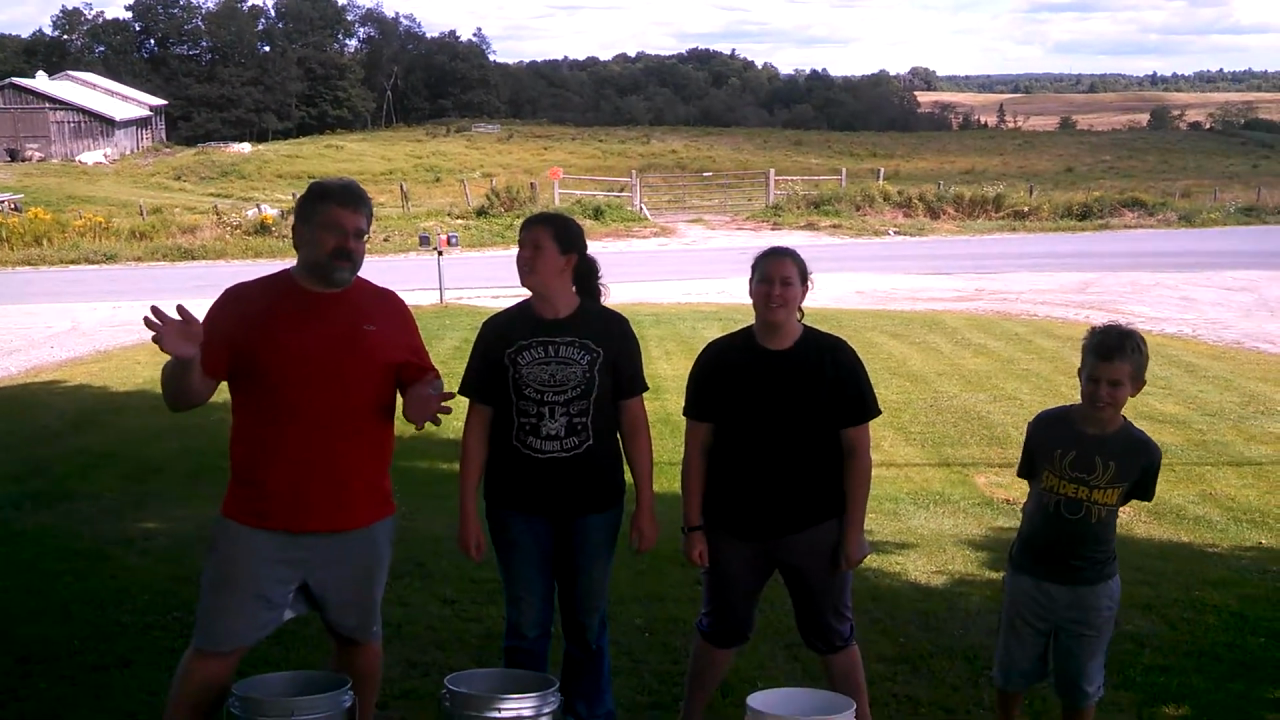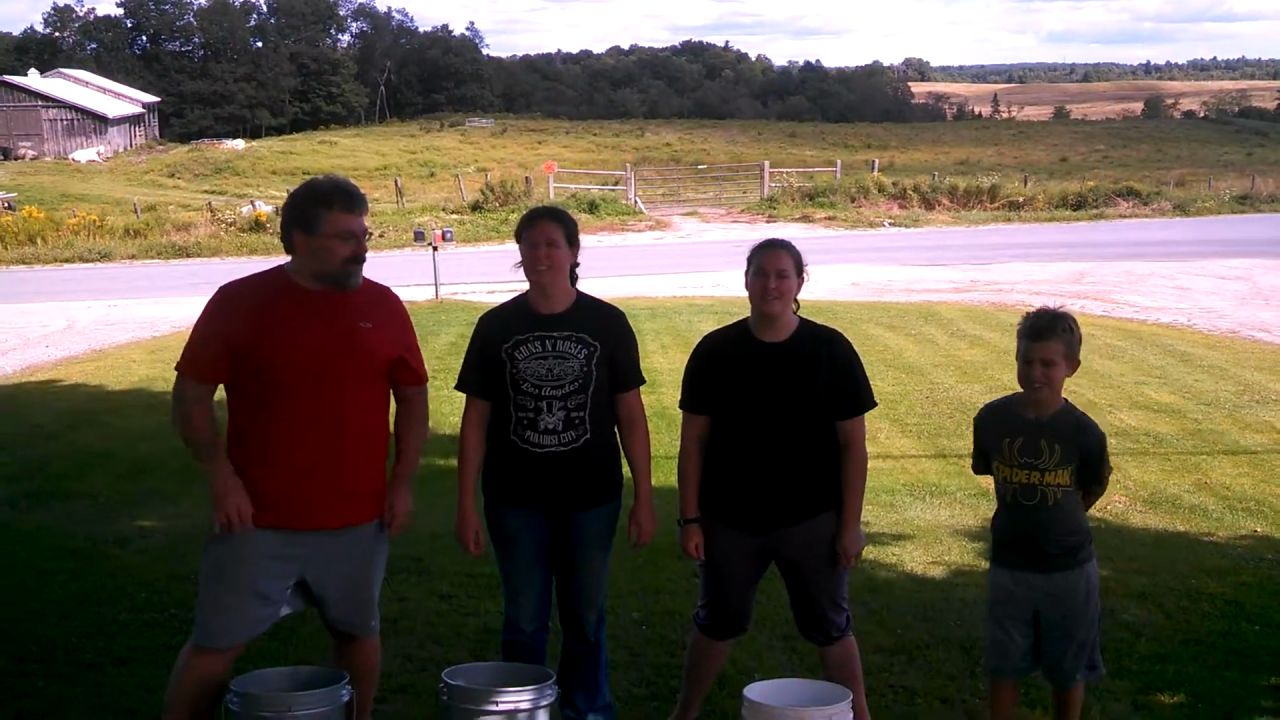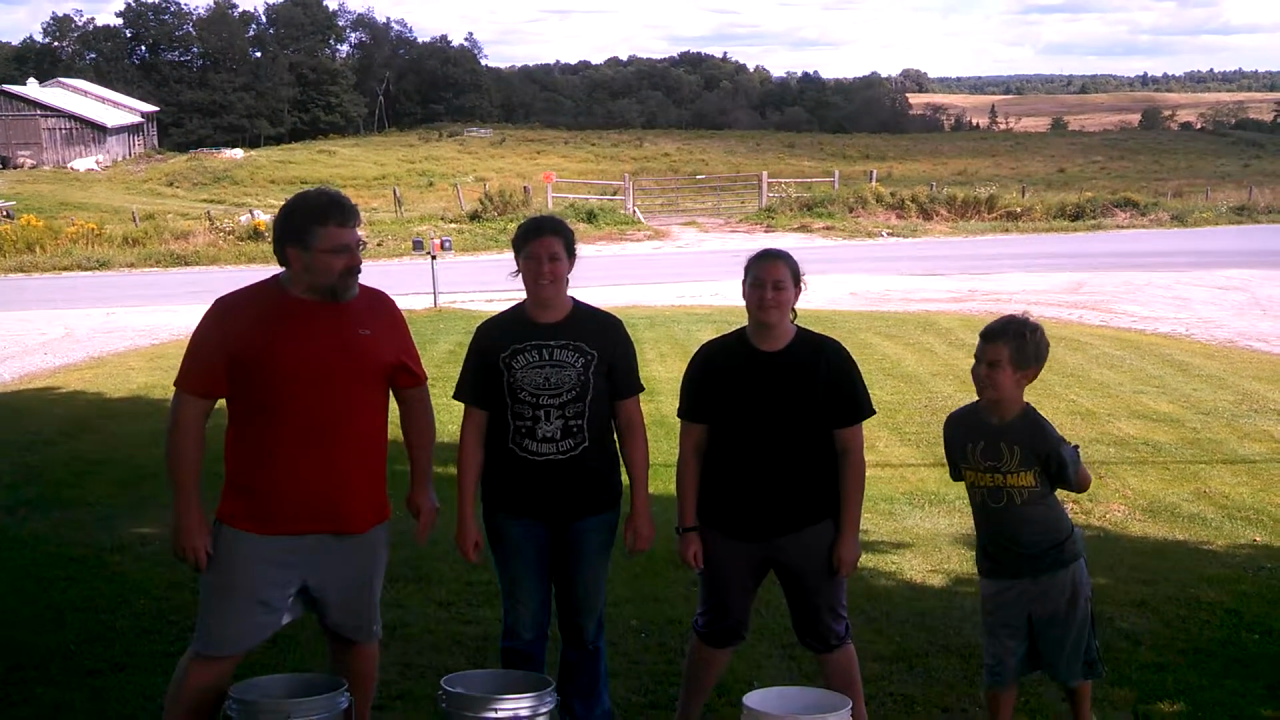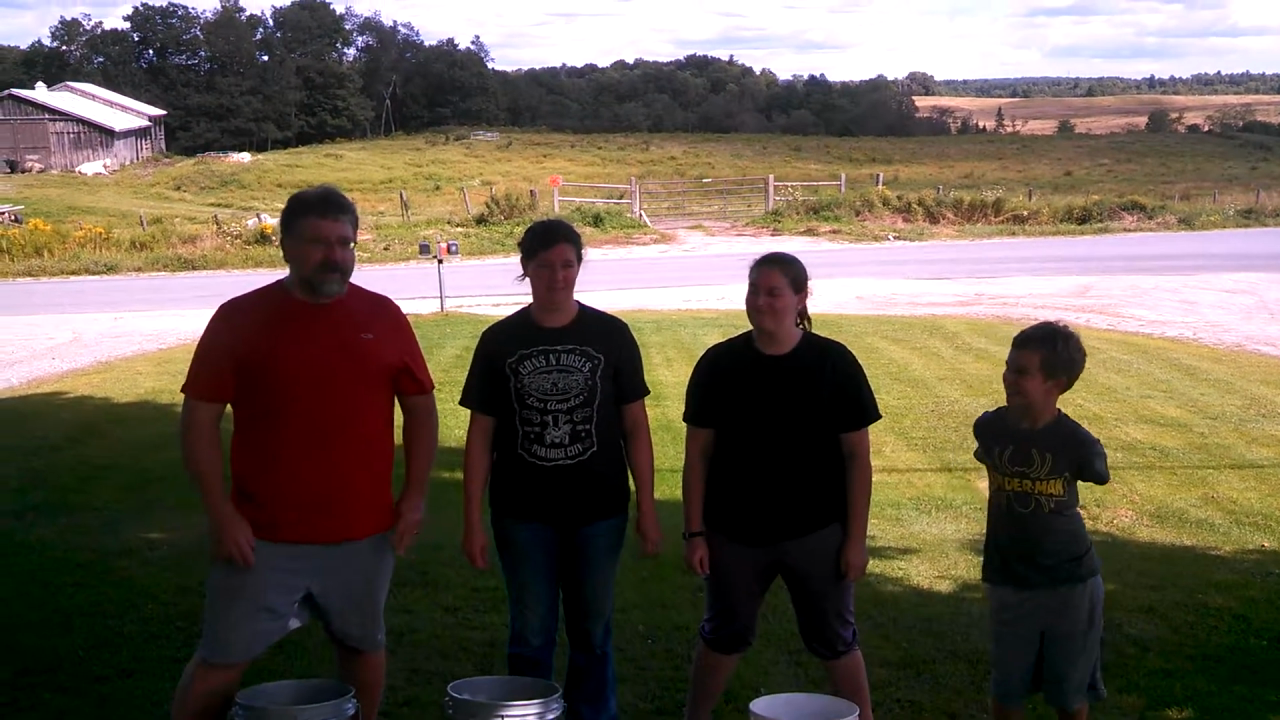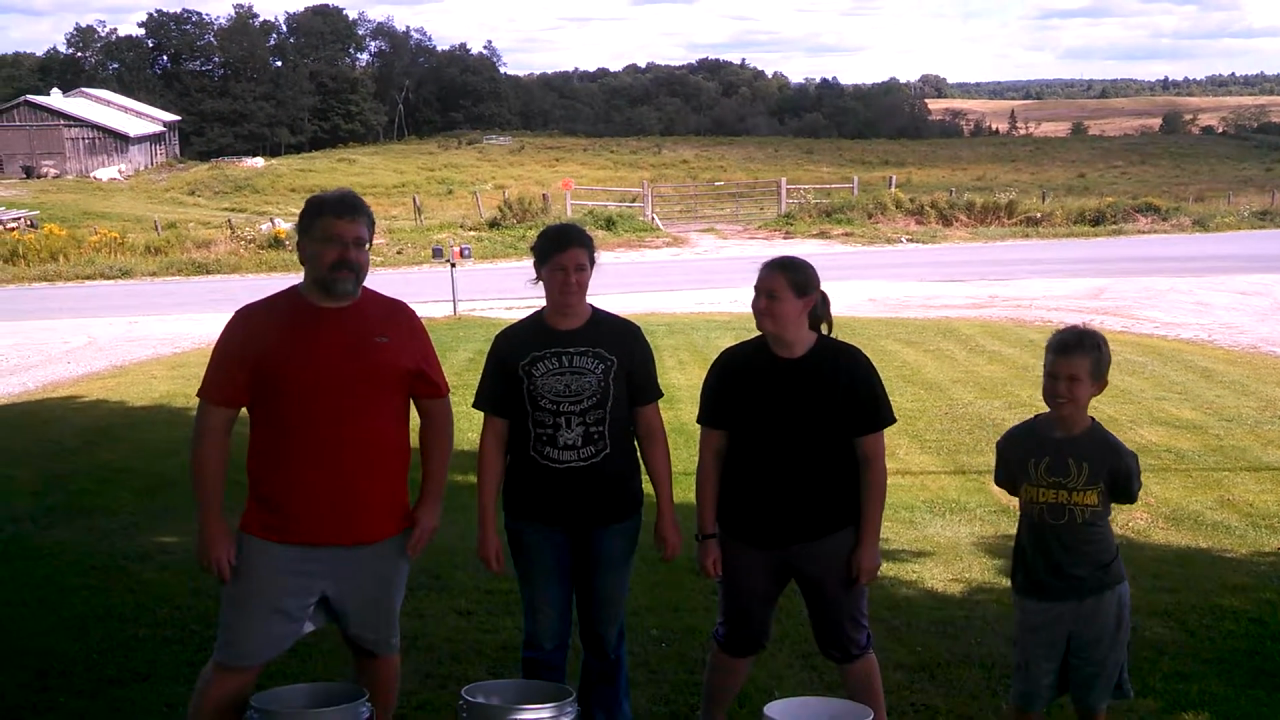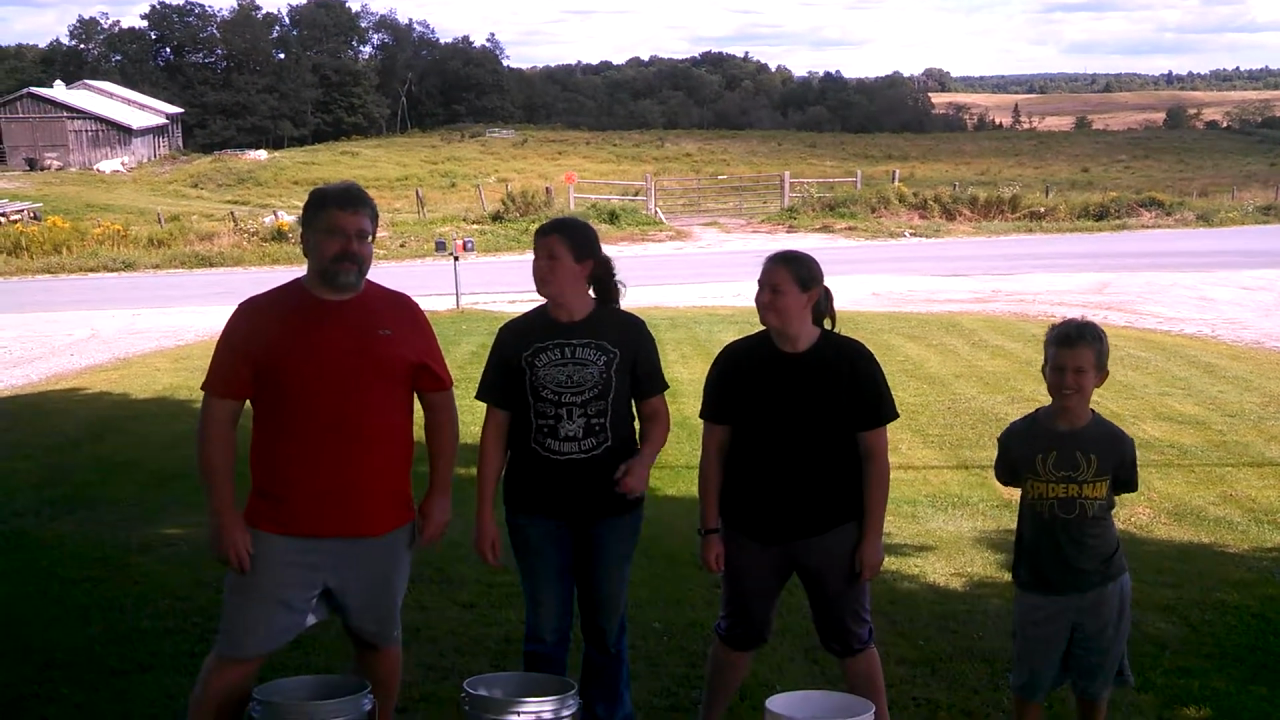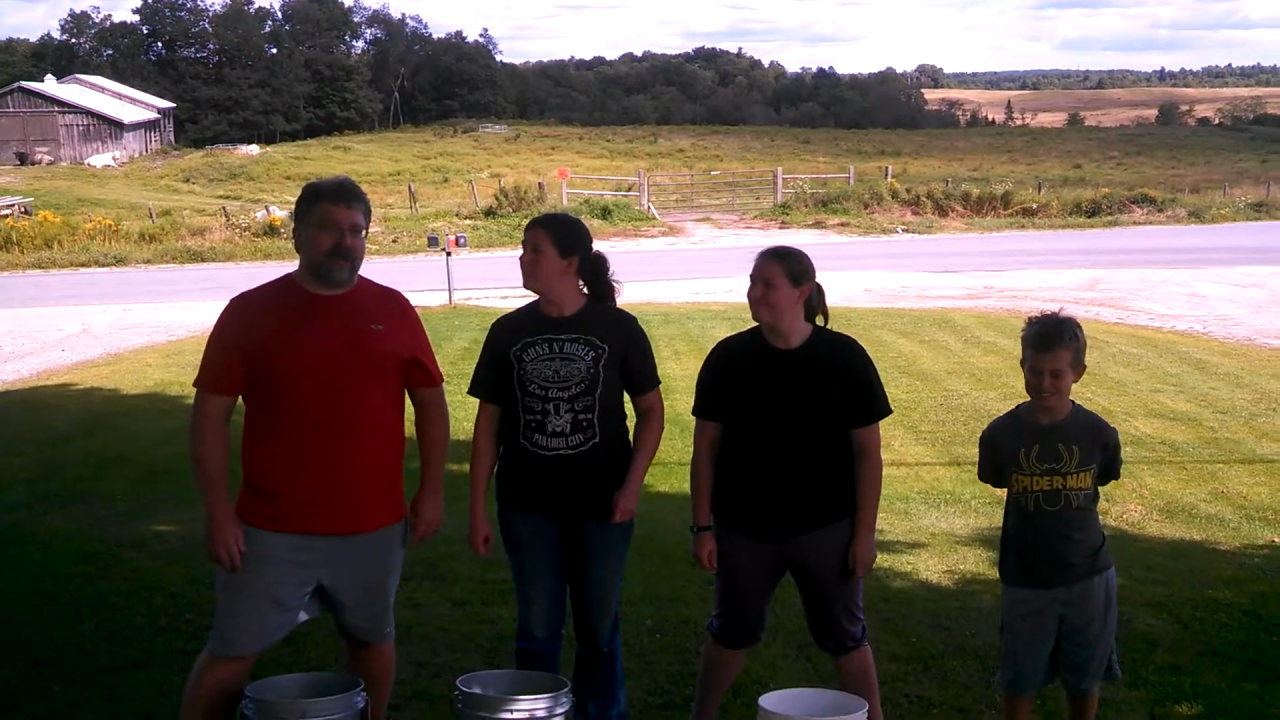
dt=0.4s
person 1, frame 1
left shoulder: (387, 308)
right shoulder: (243, 303)
left elbow: (426, 380)
right elbow: (183, 398)
left wrist: (422, 398)
right wrist: (186, 361)
left hip: (359, 521)
right hip: (258, 523)
left knee: (359, 636)
right knee: (216, 647)
person 1, frame 2
left shoulder: (382, 304)
right shoulder: (237, 301)
left elbow: (412, 393)
right elbow: (188, 393)
left wrist: (403, 481)
right wrist: (219, 470)
left hip: (356, 519)
right hip: (257, 520)
left knee: (357, 632)
right knee: (215, 643)
person 1, frame 3
left shoulder: (378, 310)
right shoulder: (233, 315)
left elbow: (414, 395)
right elbow: (189, 412)
left wrist: (422, 481)
right wrist: (188, 511)
left hip: (357, 524)
right hip: (256, 529)
left knee: (356, 636)
right knee: (214, 652)
person 1, frame 4
left shoulder: (383, 315)
right shoulder: (239, 319)
left elbow: (419, 405)
right elbow: (199, 419)
left wrist: (414, 495)
right wrist: (222, 513)
left hip: (361, 531)
right hip: (263, 535)
left knee: (363, 645)
right knee: (221, 659)
person 1, frame 5
left shoulder: (398, 321)
right shoulder: (254, 323)
left elbow: (436, 409)
right elbow: (213, 424)
left wrist: (431, 499)
right wrist: (211, 521)
left hip: (377, 536)
right hip: (277, 539)
left knee: (377, 648)
right knee: (236, 663)
person 1, frame 6
left shoulder: (401, 313)
right shoulder: (258, 316)
left elbow: (439, 402)
right elbow: (218, 416)
left wrist: (440, 493)
right wrist: (225, 514)
left hip: (380, 527)
right hip: (280, 531)
left knee: (379, 639)
right knee: (238, 654)
person 1, frame 7
left shoulder: (392, 309)
right shoulder: (250, 311)
left elbow: (429, 399)
right elbow: (211, 413)
left wrist: (431, 490)
right wrist: (219, 511)
left hip: (373, 524)
right hip: (272, 527)
left knee: (371, 637)
right knee: (231, 652)
person 2, frame 1
left shoulder: (610, 329)
right shoulder: (499, 331)
left elbow: (633, 420)
right elbow: (478, 423)
left wrist: (646, 504)
right wrist: (467, 509)
left hip: (593, 504)
right hip: (518, 505)
left knee: (587, 624)
right knee: (526, 626)
person 2, frame 2
left shoulder: (607, 322)
right shoulder: (496, 326)
left elbow: (630, 413)
right elbow: (476, 418)
left wrist: (643, 497)
right wrist: (466, 504)
left hip: (591, 497)
right hip: (515, 499)
left knee: (584, 617)
right knee: (524, 620)
person 2, frame 3
left shoulder: (605, 331)
right shoulder: (493, 336)
left elbow: (629, 421)
right elbow: (474, 428)
left wrist: (641, 505)
right wrist: (465, 513)
left hip: (590, 506)
right hip: (515, 508)
left knee: (584, 625)
right knee: (523, 628)
person 2, frame 4
left shoulder: (611, 335)
right shoulder: (499, 341)
left elbow: (635, 424)
right elbow: (481, 434)
left wrist: (646, 508)
right wrist: (473, 520)
left hip: (598, 512)
right hip: (523, 514)
left knee: (591, 631)
right knee: (530, 634)
person 2, frame 5
left shoulder: (624, 338)
right shoulder: (512, 344)
left elbow: (649, 426)
right elbow: (495, 436)
left wrist: (666, 511)
right wrist: (486, 523)
left hip: (611, 514)
right hip: (535, 517)
left knee: (605, 635)
right knee: (544, 638)
person 2, frame 6
left shoulder: (627, 332)
right shoulder: (516, 336)
left elbow: (655, 412)
right elbow: (496, 427)
left wrist: (643, 459)
right wrist: (485, 512)
left hip: (610, 508)
right hip: (536, 509)
left knee: (606, 628)
right knee: (545, 630)
person 2, frame 7
left shoulder: (618, 327)
right shoulder: (507, 331)
left elbow: (651, 409)
right elbow: (489, 422)
left wrist: (633, 483)
right wrist: (477, 506)
left hip: (601, 505)
right hip: (527, 506)
left knee: (598, 626)
right knee: (537, 627)
person 3, frame 1
left shoulder: (835, 358)
right shoulder: (719, 358)
left elbow: (856, 451)
right elbow: (697, 447)
left wrist: (853, 530)
right wrist: (694, 525)
left hip: (815, 526)
right hip: (733, 526)
left knee: (832, 635)
right knee: (719, 630)
person 3, frame 2
left shoulder: (831, 349)
right shoulder: (715, 350)
left elbow: (853, 443)
right elbow: (694, 440)
left wrist: (850, 523)
right wrist: (690, 517)
left hip: (812, 518)
right hip: (729, 519)
left knee: (830, 626)
right knee: (716, 622)
person 3, frame 3
left shoulder: (828, 358)
right shoulder: (712, 360)
left elbow: (850, 452)
right elbow: (692, 449)
left wrist: (848, 532)
right wrist: (689, 526)
left hip: (809, 527)
right hip: (728, 527)
left knee: (828, 634)
right knee: (715, 629)
person 3, frame 4
left shoulder: (834, 363)
right shoulder: (719, 364)
left elbow: (857, 456)
right elbow: (698, 453)
left wrist: (856, 537)
right wrist: (695, 531)
left hip: (817, 532)
right hip: (735, 533)
left knee: (835, 641)
right knee: (722, 636)
person 3, frame 5
left shoulder: (849, 366)
right shoulder: (732, 366)
left elbow: (871, 460)
right elbow: (712, 455)
left wrist: (869, 541)
right wrist: (707, 533)
left hip: (830, 535)
right hip: (748, 536)
left knee: (849, 645)
right knee: (736, 640)
person 3, frame 6
left shoulder: (852, 361)
right shoulder: (735, 361)
left elbow: (874, 454)
right elbow: (715, 449)
left wrist: (872, 535)
right wrist: (710, 528)
left hip: (833, 530)
right hip: (750, 530)
left knee: (851, 638)
right knee: (738, 633)
person 3, frame 7
left shoulder: (844, 357)
right shoulder: (728, 357)
left elbow: (867, 450)
right elbow: (707, 446)
left wrist: (865, 532)
right wrist: (703, 525)
left hip: (826, 526)
right hip: (743, 527)
left knee: (844, 635)
right knee: (731, 630)
person 4, frame 1
left shoulder: (1141, 451)
right shoulder: (1045, 426)
left elbow: (1121, 500)
left wrist: (1084, 517)
right wrist: (1050, 519)
left hip: (1092, 584)
right hip: (1030, 572)
left knee: (1080, 683)
right knee: (1012, 673)
person 4, frame 2
left shoulder: (1083, 431)
right shoulder: (991, 419)
left elbow: (1093, 490)
left wrist: (1061, 509)
right wrist: (1024, 512)
left hip: (1069, 566)
right hip: (1009, 564)
left knee: (1069, 666)
right knee: (1004, 661)
person 4, frame 3
left shoulder: (1039, 434)
right shoulder: (958, 425)
left elbow: (1081, 482)
left hip: (1056, 564)
right hip: (998, 569)
left knee: (1071, 663)
right knee: (1000, 666)
person 4, frame 4
left shoulder: (1076, 441)
right shoulder: (988, 427)
left elbow: (1101, 475)
left hip: (1071, 579)
right hip: (1010, 579)
left knee: (1072, 682)
right knee: (1009, 680)
person 4, frame 5
left shoulder: (1111, 452)
right shoulder: (1016, 442)
left elbow: (1125, 497)
left wrist: (1073, 508)
right wrist: (1051, 506)
left hip: (1099, 589)
right hip: (1037, 590)
right knee: (1029, 688)
person 4, frame 6
left shoulder: (1115, 442)
right shoulder: (1018, 437)
left wrist: (1073, 499)
right wrist: (1051, 494)
left hip: (1102, 581)
right hip: (1038, 582)
left knee: (1095, 680)
right knee: (1030, 679)
person 4, frame 7
left shoulder: (1098, 433)
right shoulder: (1000, 434)
left wrist: (1062, 497)
right wrist: (1037, 493)
left hip: (1089, 574)
right hip: (1026, 577)
left knee: (1085, 674)
right knee: (1019, 675)
